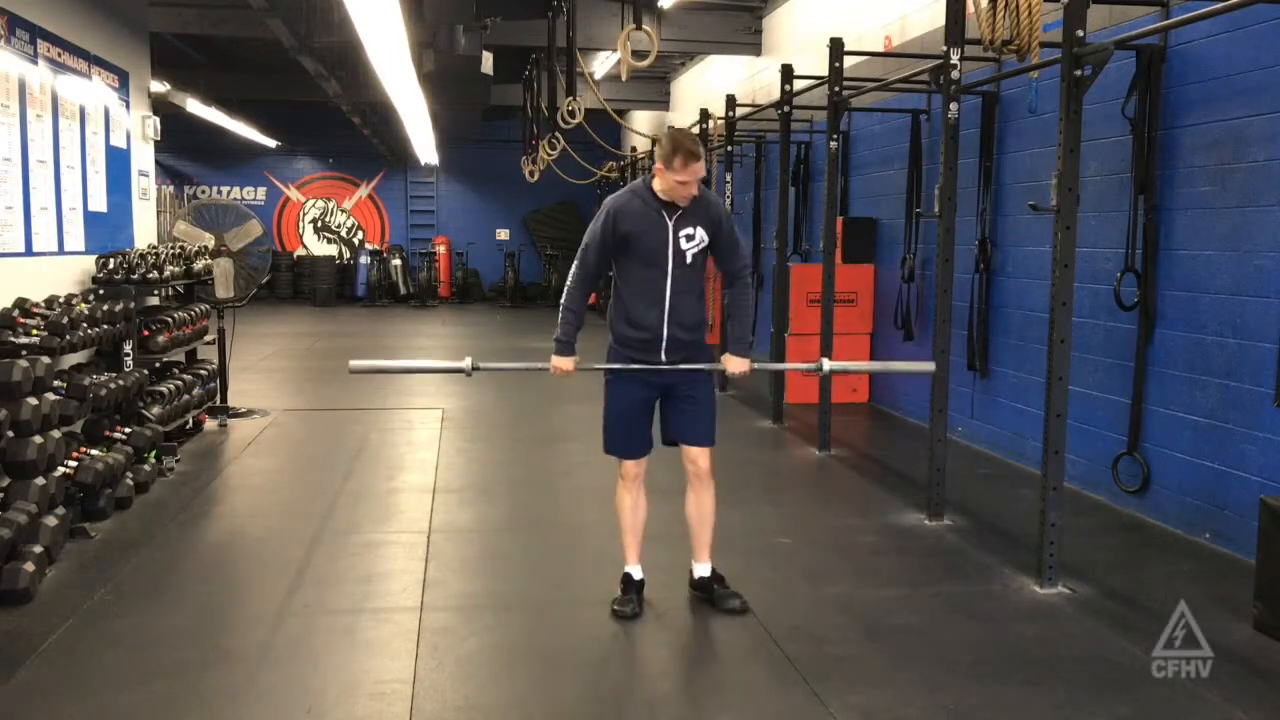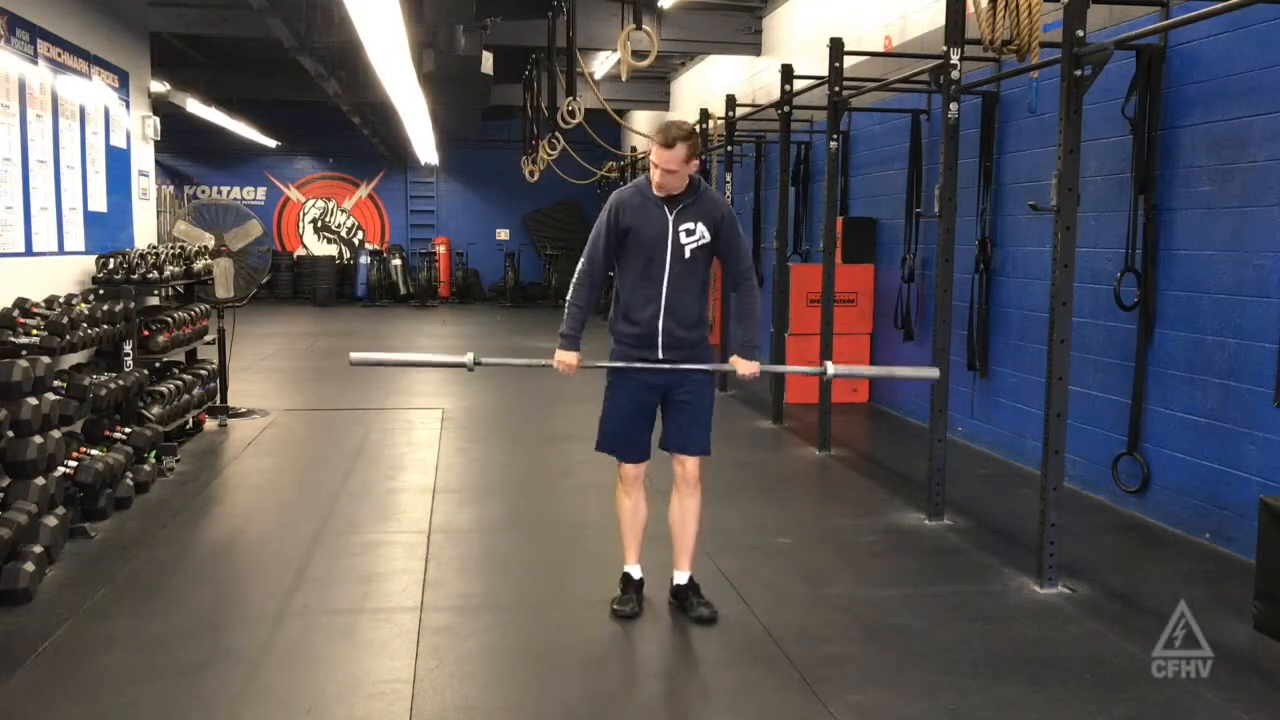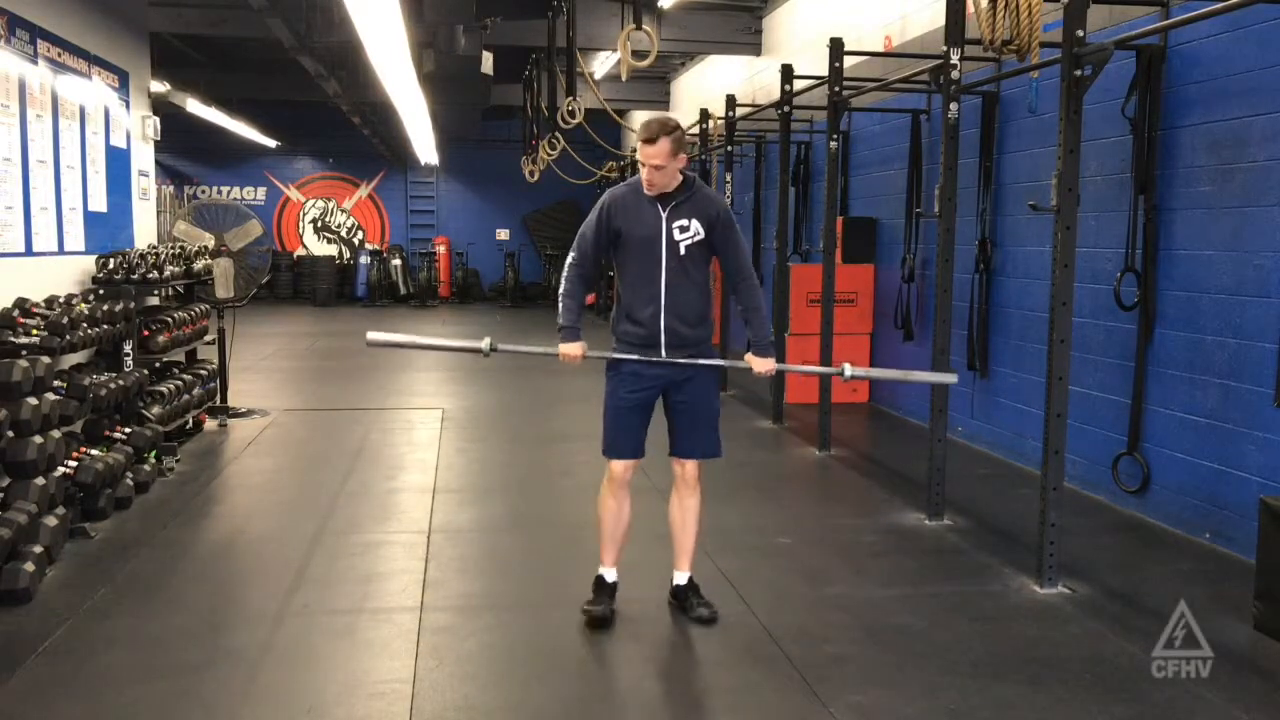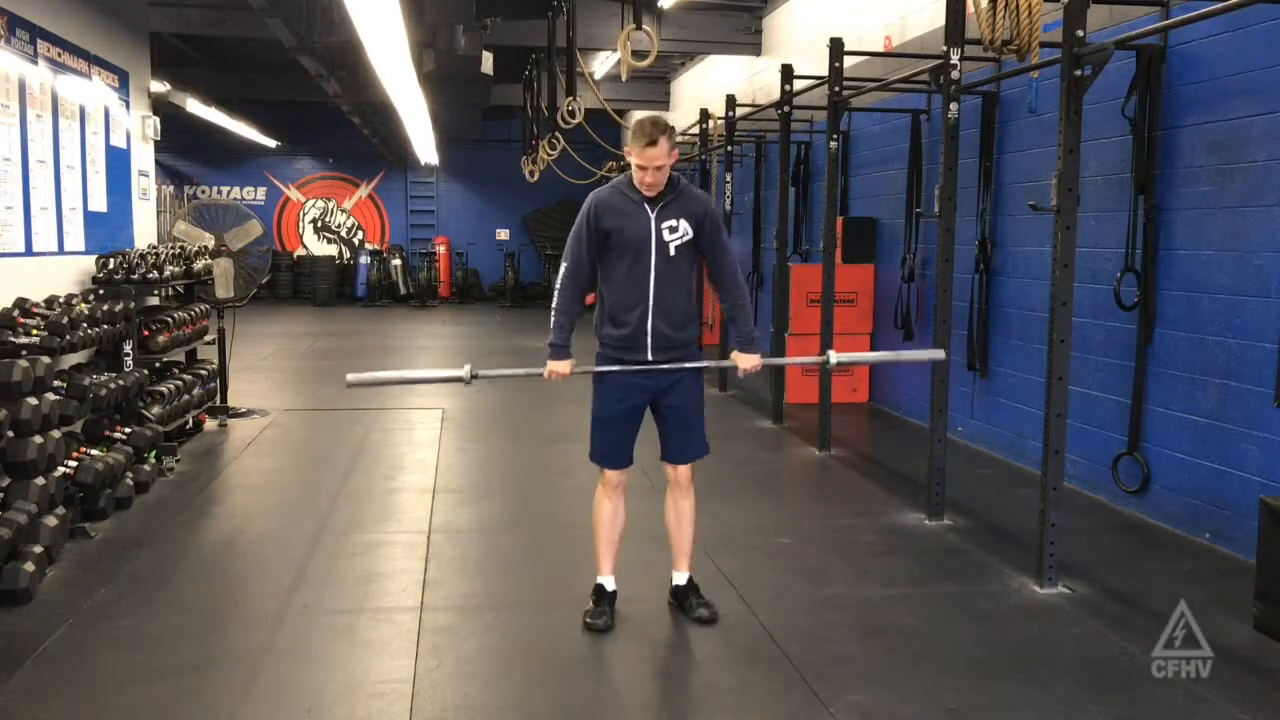
dt=0.3s
person 1, frame 1
left shoulder: (712, 212)
right shoulder: (621, 209)
left elbow: (738, 278)
right elbow: (582, 277)
left wrist: (738, 346)
right wrist: (565, 344)
left hip: (691, 361)
right hip: (630, 362)
left knee: (700, 467)
right knee: (631, 472)
left ankle: (705, 572)
right ankle: (633, 577)
person 1, frame 2
left shoulder: (714, 210)
right shoulder: (624, 203)
left elbow: (743, 280)
right elbow: (590, 273)
left wrist: (747, 348)
right wrist: (569, 340)
left hip: (692, 362)
right hip: (631, 360)
left knee: (689, 472)
right knee: (631, 473)
left ankle: (683, 582)
right ankle: (632, 576)
person 1, frame 3
left shoulder: (710, 207)
right shoulder: (616, 203)
left elbow: (742, 277)
right elbow: (578, 267)
left wrist: (761, 345)
right wrist: (570, 330)
left hip: (694, 360)
right hip: (631, 357)
left knee: (688, 472)
right knee: (618, 472)
left ankle: (683, 583)
right ankle: (606, 579)
person 1, frame 4
left shoulder: (697, 206)
right shoulder: (602, 204)
left elbow: (727, 276)
right elbow: (572, 278)
left wrist: (746, 342)
right wrist: (558, 348)
left hip: (681, 363)
right hip: (618, 363)
left knee: (681, 475)
right knee: (612, 477)
left ankle: (682, 583)
right ankle: (604, 587)
